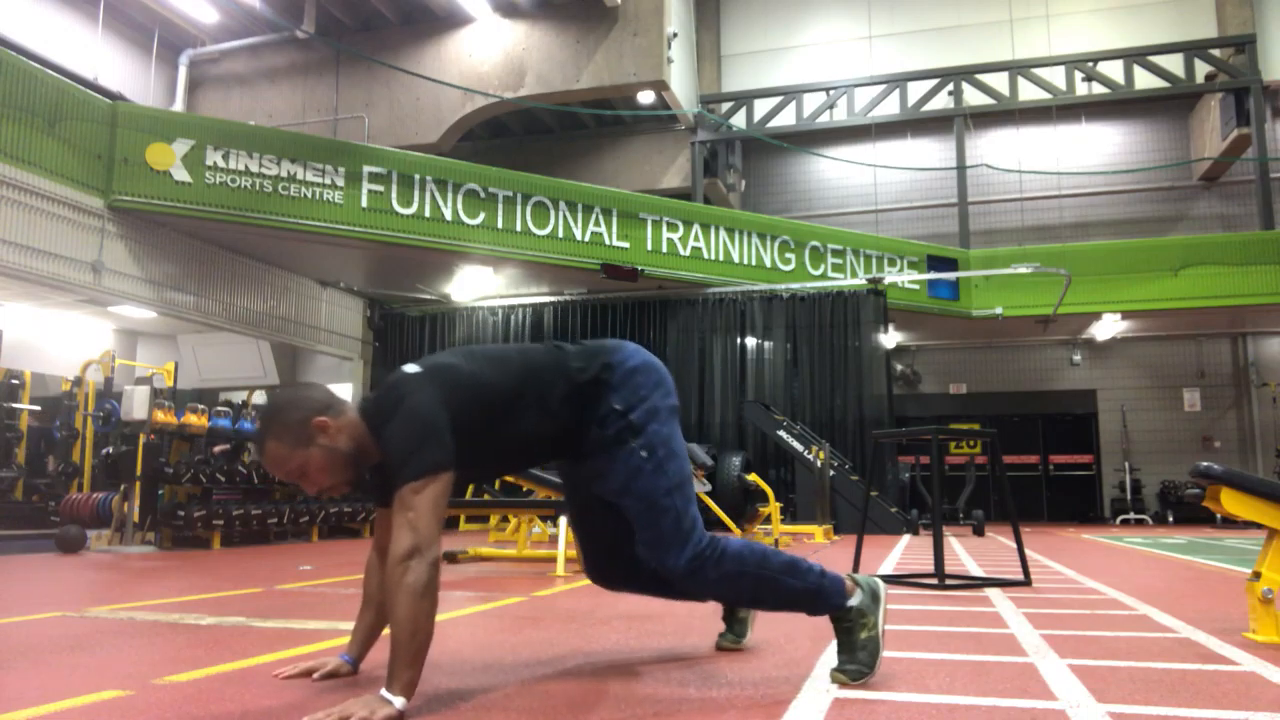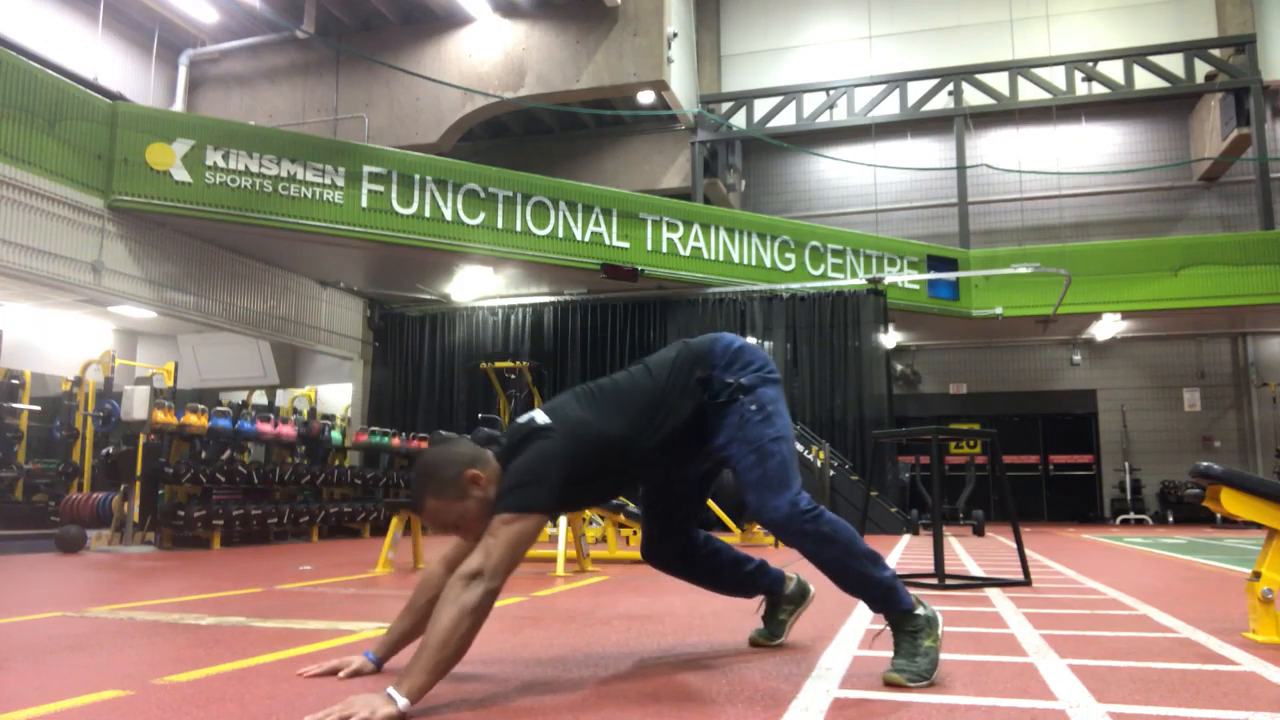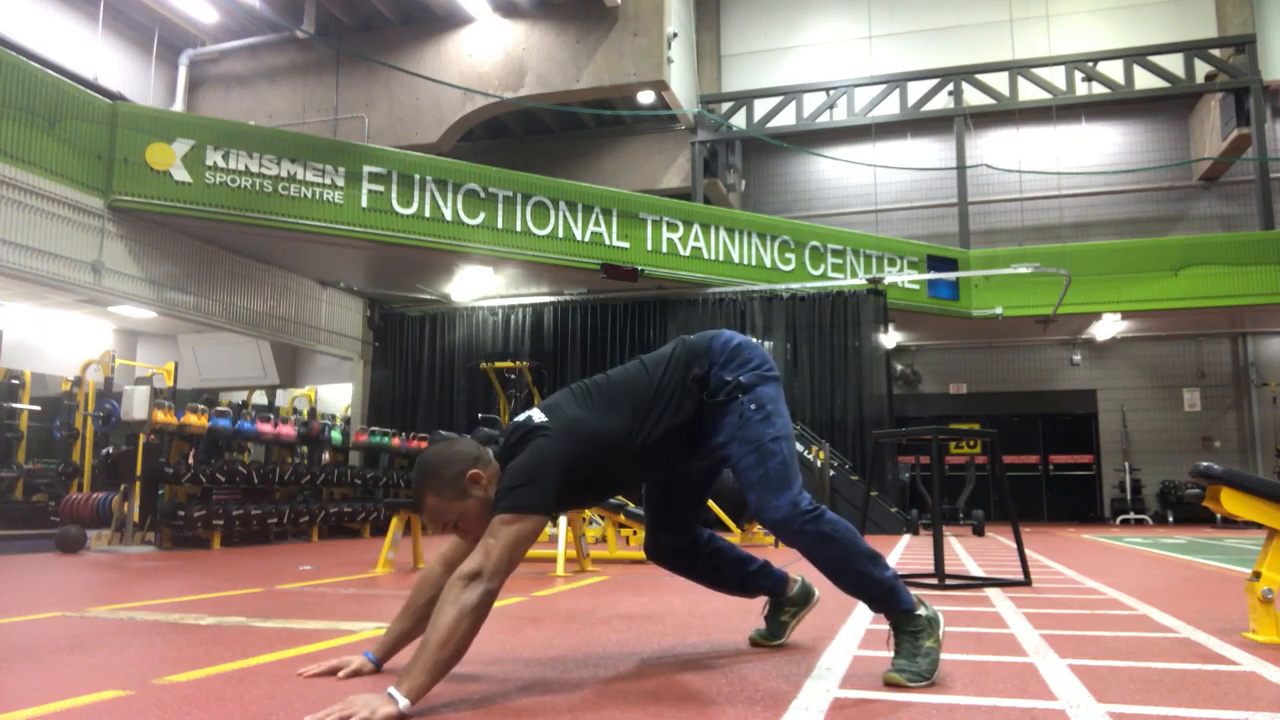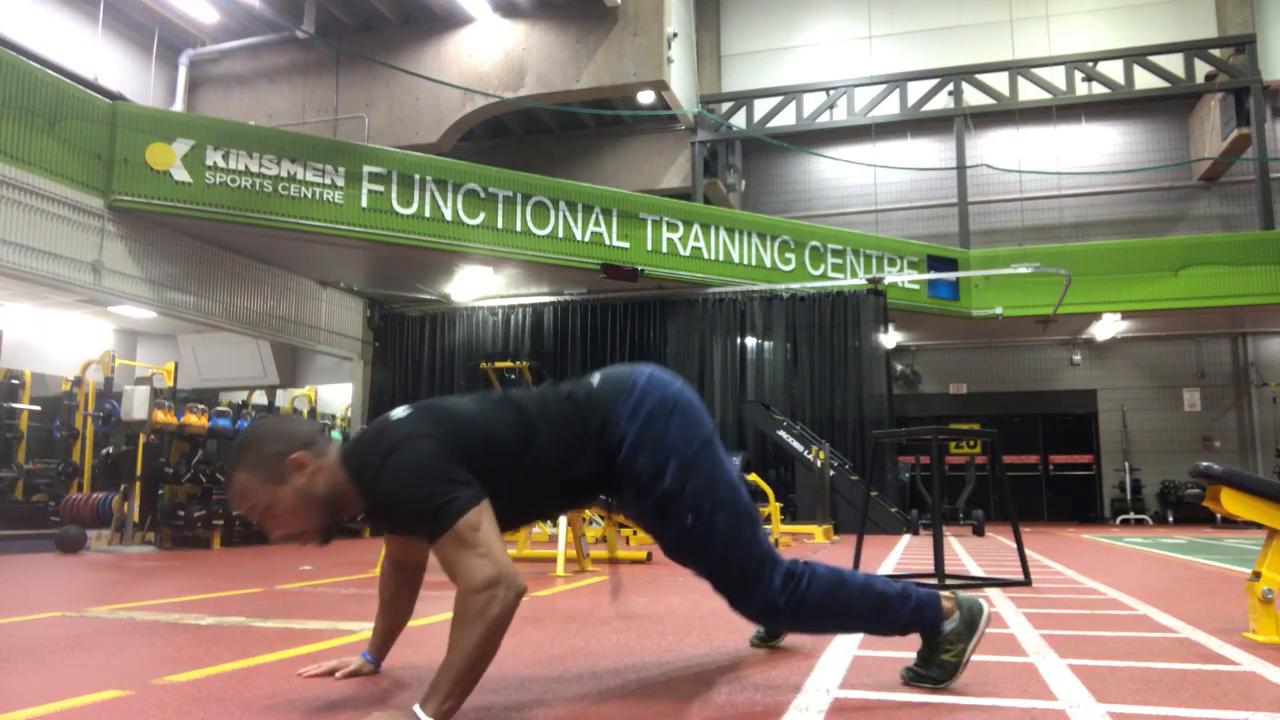
dt=0.7s
person 1, frame 1
left shoulder: (409, 418)
right shoulder: (380, 444)
left elbow: (415, 559)
right elbow: (386, 556)
right wrist: (351, 655)
left hip: (620, 394)
right hip: (587, 430)
left knee: (681, 554)
right knee: (611, 565)
left ankle: (849, 598)
right ankle: (734, 596)
person 1, frame 2
left shoulder: (540, 463)
right shoulder: (515, 462)
left elbow: (476, 582)
right elbow: (449, 568)
right wrist: (376, 655)
left hip: (728, 379)
right hip: (687, 422)
left knee: (782, 510)
right knee: (666, 546)
left ankle: (911, 618)
right ankle: (780, 591)
person 1, frame 3
left shoulder: (538, 460)
right shoulder: (500, 466)
left elbow: (477, 582)
right elbow: (447, 567)
right wrist: (376, 654)
left hip: (727, 378)
right hip: (688, 419)
left knee: (784, 511)
right knee: (670, 544)
left ankle: (911, 616)
right ankle: (786, 592)
person 1, frame 4
left shoulder: (402, 464)
right shoulder: (378, 468)
left elbow: (494, 585)
right elbow: (403, 561)
right wrist: (373, 654)
left hip: (644, 422)
right hip: (630, 423)
left knee: (759, 587)
right knee: (692, 543)
left ankle: (943, 615)
right ankle: (781, 613)
